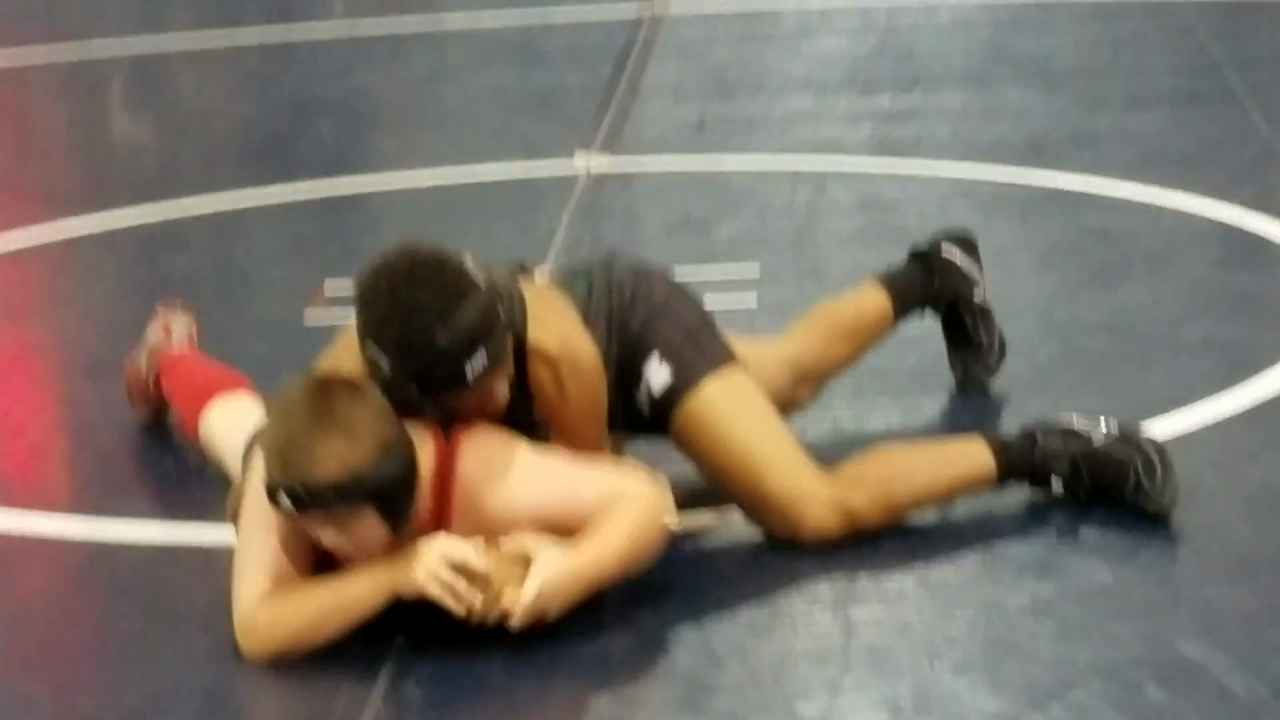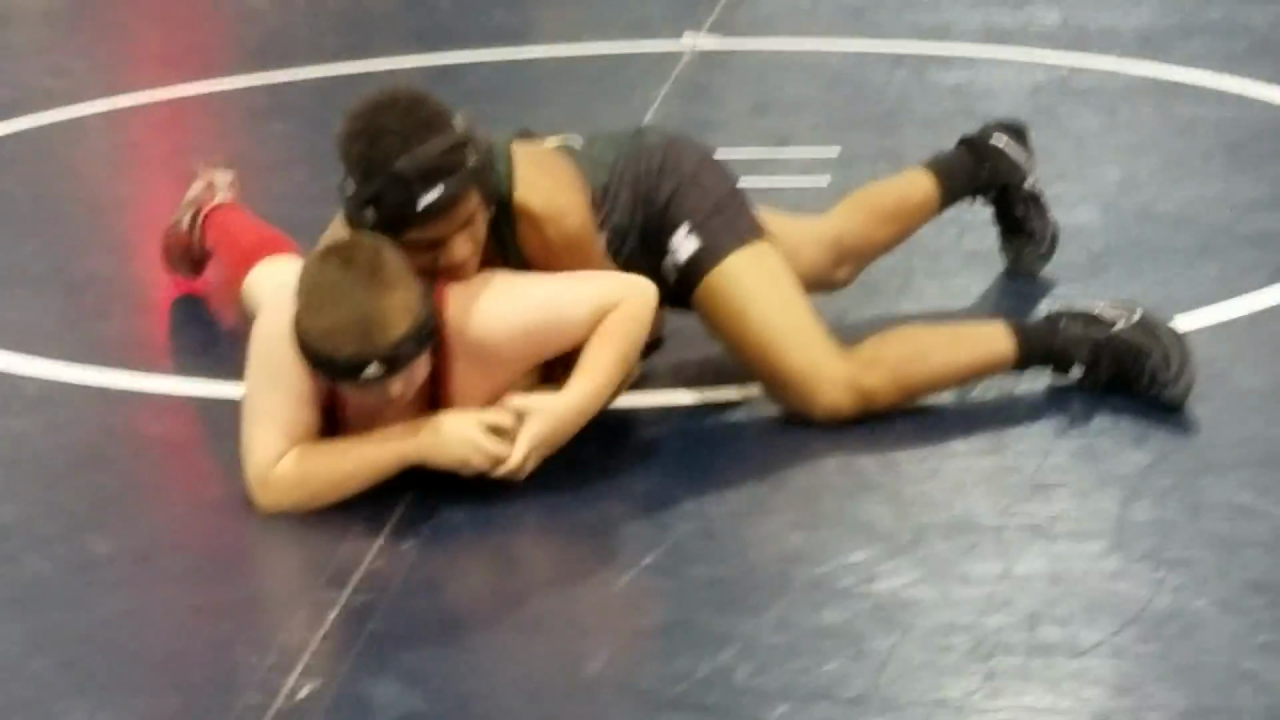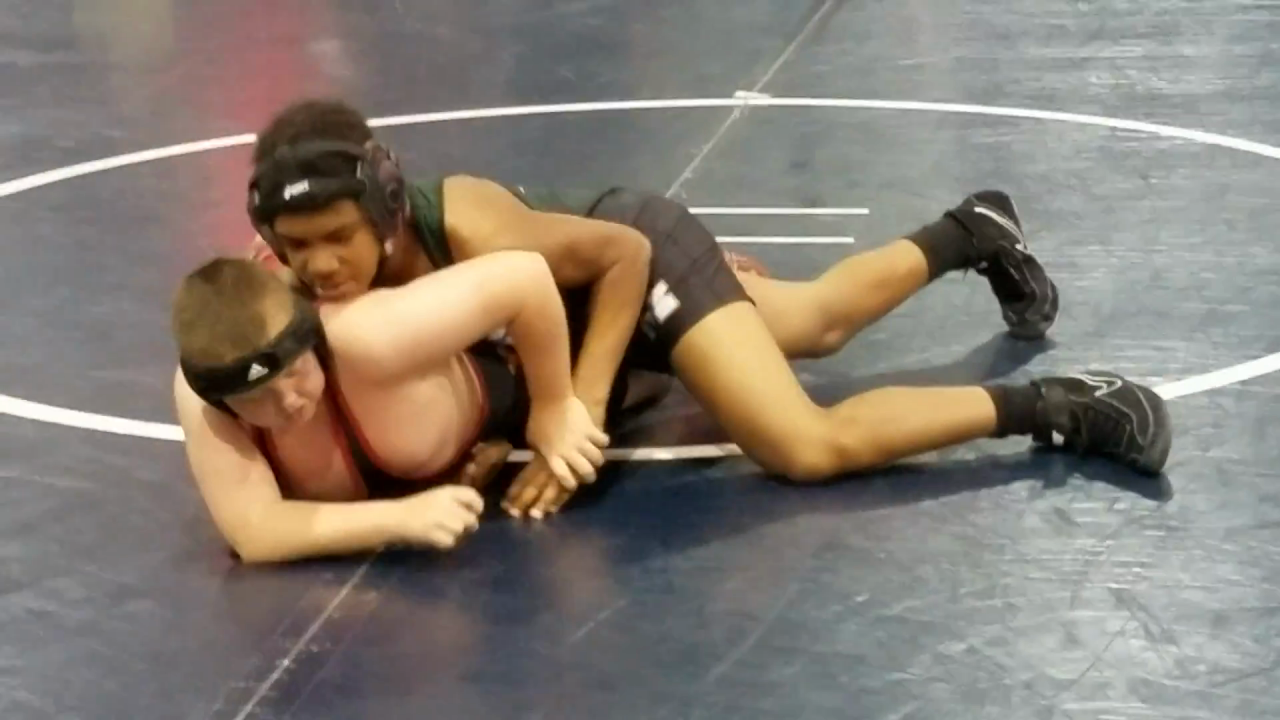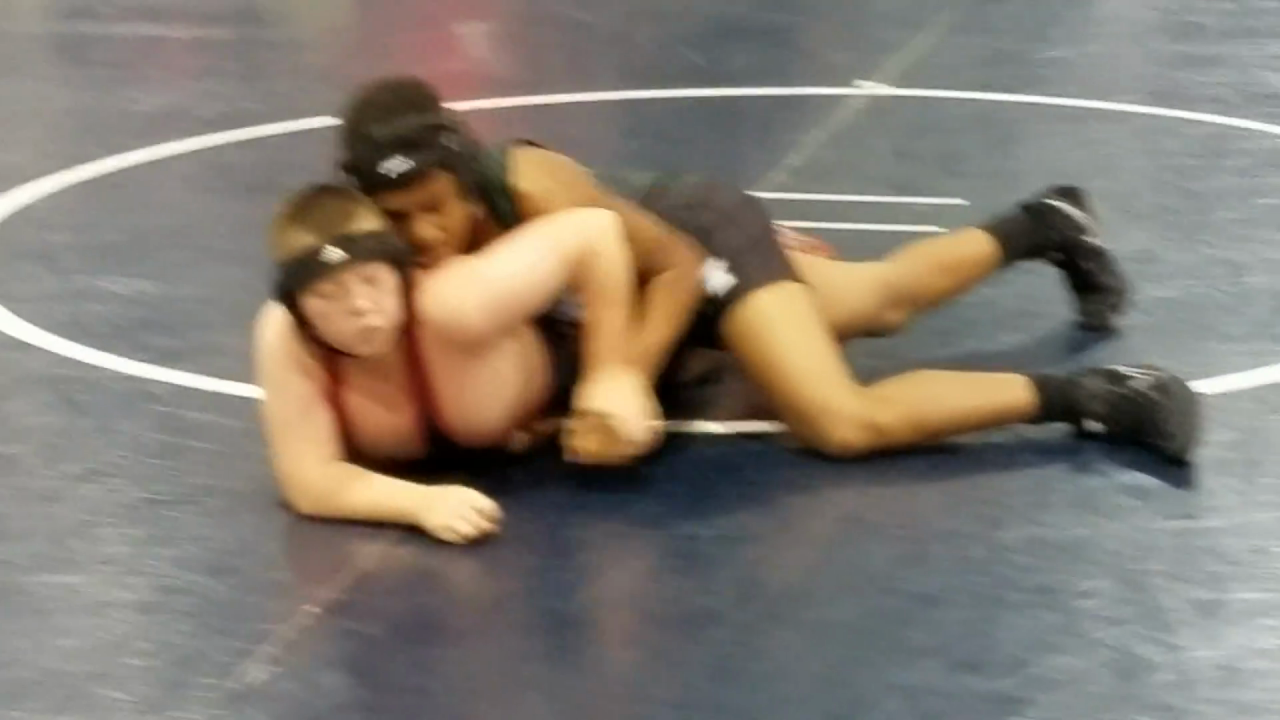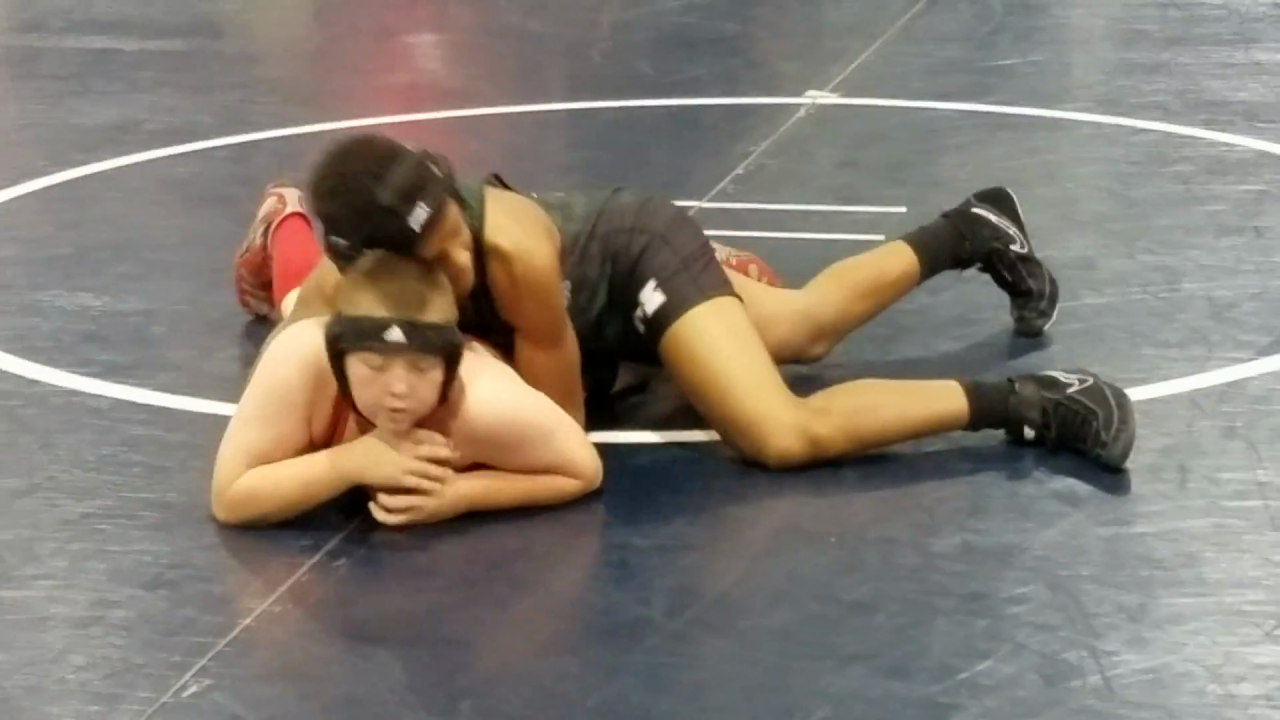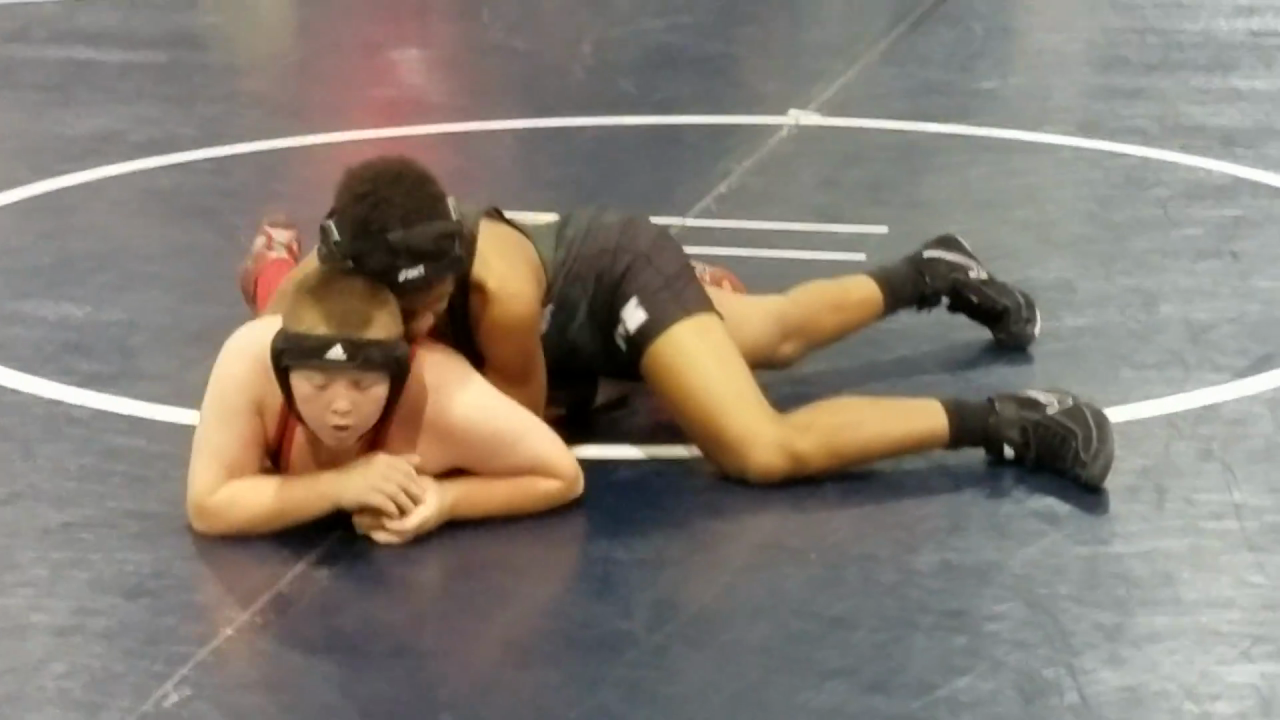
dt=0.7s
person 1, frame 1
left shoulder: (552, 344)
right shoulder: (355, 381)
left hip: (636, 321)
left knee: (817, 510)
right knee: (792, 370)
left ankle: (1044, 456)
right ankle: (930, 277)
person 1, frame 2
left shoulder: (539, 204)
right shoulder: (360, 239)
left hip: (663, 194)
right hip: (622, 216)
left knee: (832, 388)
right knee: (835, 251)
left ankle: (1067, 343)
right ankle: (983, 164)
person 1, frame 3
left shoulder: (471, 232)
right shoulder: (319, 266)
left elbow: (624, 250)
left wrist: (578, 417)
left hip: (647, 257)
right hip: (586, 291)
left knee: (809, 448)
right knee: (822, 321)
left ankle: (1051, 406)
right ankle: (967, 231)
person 1, frame 4
left shoulder: (534, 194)
right shoulder: (409, 232)
left elbow: (674, 262)
left hip: (705, 236)
right hip: (672, 264)
left knee: (846, 425)
right knee: (888, 300)
left ankle: (1088, 397)
right ankle: (1041, 226)
person 1, frame 5
left shoulder: (516, 247)
right shoulder: (347, 283)
left elbow: (559, 407)
left hip: (639, 251)
right hip: (597, 274)
left knee: (784, 435)
right knee: (812, 327)
left ankle: (1023, 403)
right ankle: (970, 232)
person 1, frame 6
left shoulder: (496, 282)
right shoulder: (334, 276)
left hip: (622, 274)
right hip: (585, 286)
left knee: (766, 451)
right knee: (782, 334)
left ankle: (1007, 424)
right ankle: (931, 274)
person 2, frame 1
left shoulder: (481, 479)
right shoulder: (289, 477)
left elbow: (651, 501)
right elbow: (256, 632)
left wrist: (576, 568)
right wrist: (397, 574)
right hip: (301, 445)
right knee: (238, 416)
right ankle: (169, 356)
person 2, frame 2
left shoulder: (481, 320)
right shoulder: (290, 332)
left elbow: (634, 296)
right elbow: (271, 485)
left wrist: (568, 409)
right wrist: (418, 440)
right knee: (274, 273)
right ankle: (213, 213)
person 2, frame 3
left shoulder: (365, 340)
right shoulder: (201, 398)
left elbow: (525, 274)
right elbow: (253, 533)
left wrist: (554, 407)
right wrist: (400, 517)
person 2, frame 4
left shoulder: (454, 308)
right shoulder: (283, 339)
left elbow: (595, 231)
right elbow: (309, 485)
left wrist: (616, 374)
right wrist: (423, 502)
person 2, frame 5
left shoulder: (481, 403)
right shoulder: (301, 359)
left elbow: (584, 472)
right elbow: (228, 499)
left wrist: (463, 494)
right wrist: (355, 463)
right ankle: (280, 216)
person 2, frame 6
left shoulder: (446, 400)
right shoulder: (251, 361)
left elbow: (564, 477)
right elbow: (206, 508)
left wrist: (446, 500)
right wrist: (334, 486)
